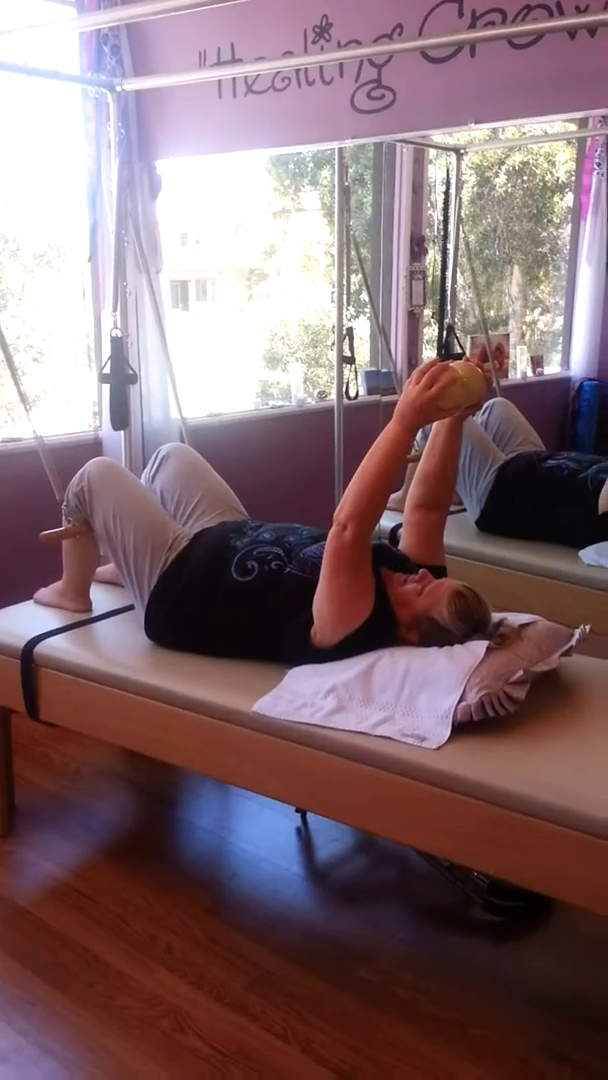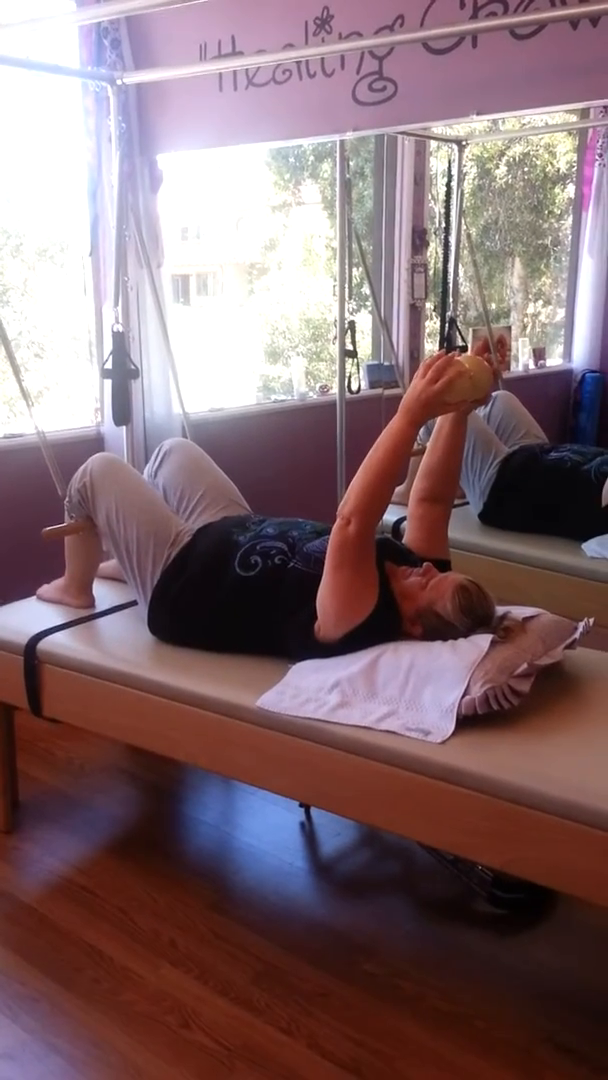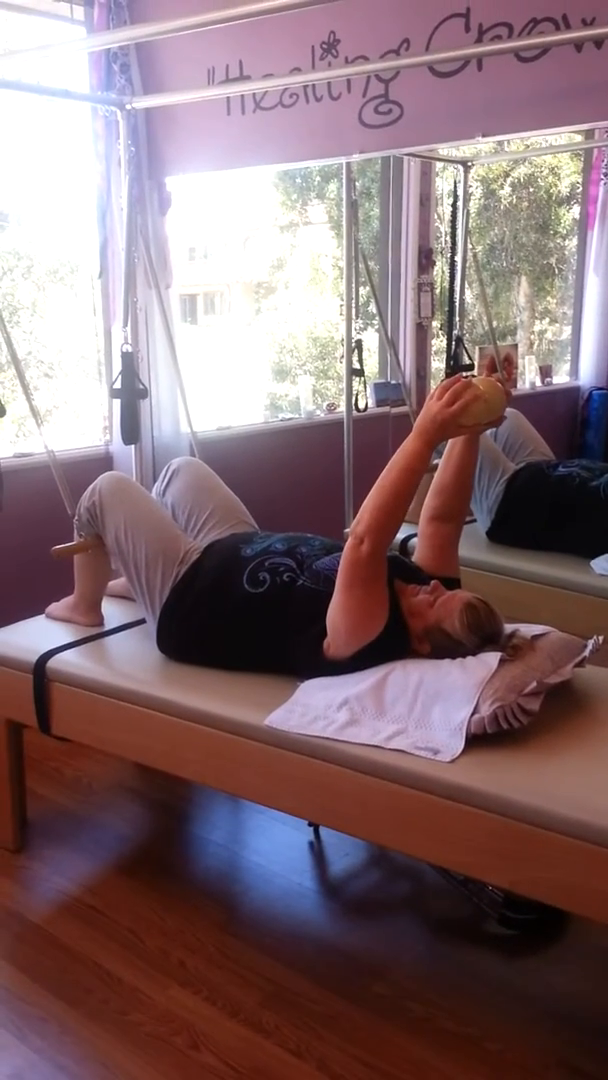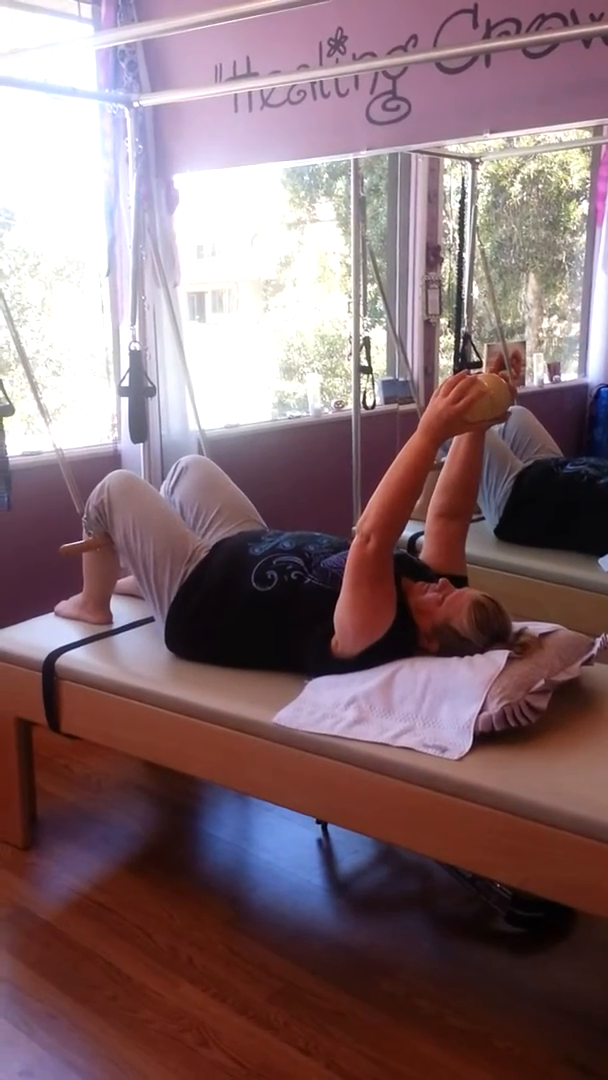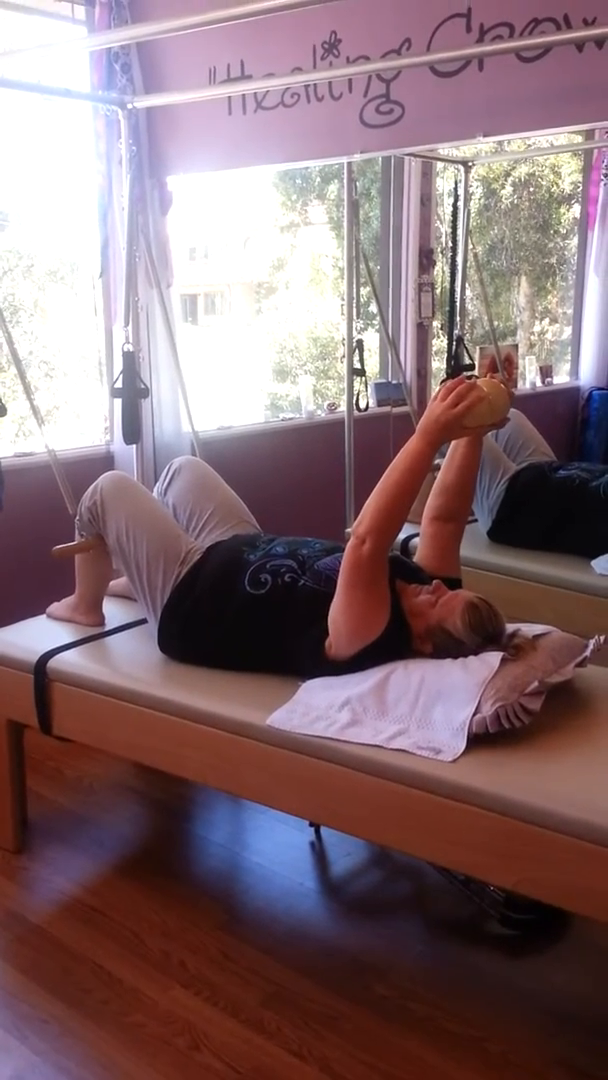
dt=1s
person 1, frame 1
left shoulder: (356, 627)
right shoulder: (418, 580)
left elbow: (349, 528)
right elbow: (427, 506)
left wrist: (405, 422)
right wrist: (451, 417)
left hip: (176, 587)
left knee: (97, 474)
right knee: (173, 456)
left ankle: (72, 590)
right ankle: (122, 562)
person 1, frame 2
left shoulder: (362, 621)
right shoulder: (422, 575)
left elbow: (353, 521)
right elbow: (432, 498)
left wrist: (410, 416)
right wrist: (455, 409)
left hip: (180, 585)
right hip: (233, 542)
left knee: (99, 470)
right knee: (176, 451)
left ankle: (75, 586)
right ankle: (127, 558)
person 1, frame 3
left shoulder: (369, 640)
right shoulder: (424, 589)
left elbow: (366, 540)
right elbow: (443, 517)
left wrist: (424, 436)
right wrist: (468, 430)
left hip: (189, 601)
left knee: (108, 488)
right knee: (184, 470)
left ankle: (84, 605)
right ankle: (136, 575)
person 1, frame 4
left shoulder: (378, 639)
right shoulder: (437, 589)
left elbow: (371, 539)
right elbow: (449, 514)
left wrist: (430, 434)
right wrist: (474, 426)
left hip: (195, 598)
left knee: (116, 487)
right knee: (193, 467)
left ankle: (92, 603)
right ankle: (141, 572)
person 1, frame 5
left shoulder: (370, 639)
right shoulder: (431, 590)
left elbow: (368, 540)
right elbow: (444, 517)
left wrist: (428, 437)
right wrist: (471, 430)
left hip: (189, 601)
left knee: (109, 489)
right knee: (185, 470)
left ankle: (84, 604)
right ankle: (136, 577)
